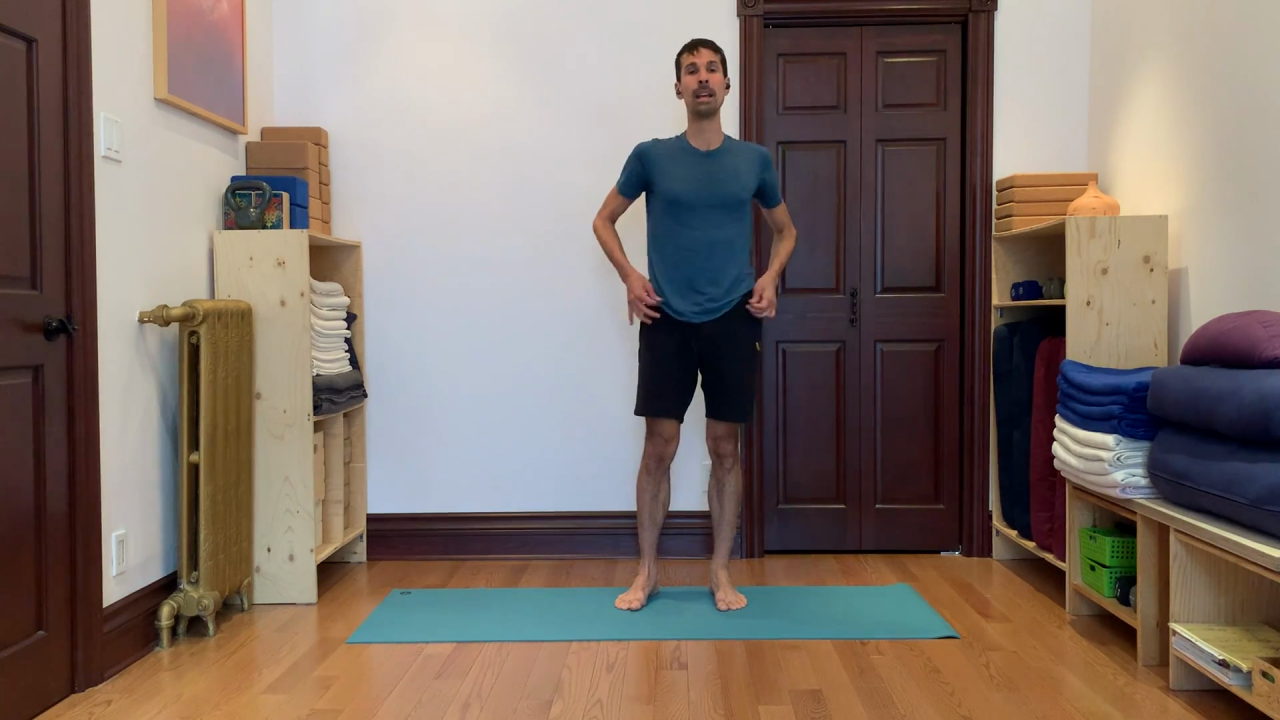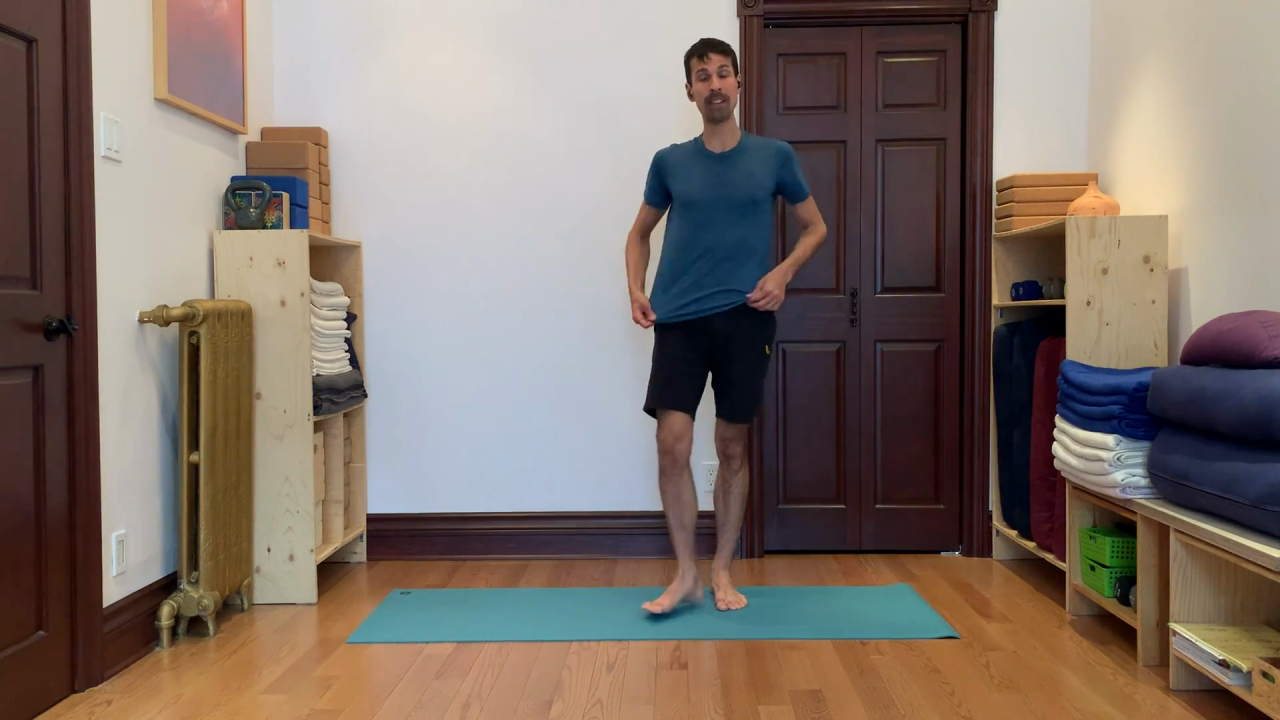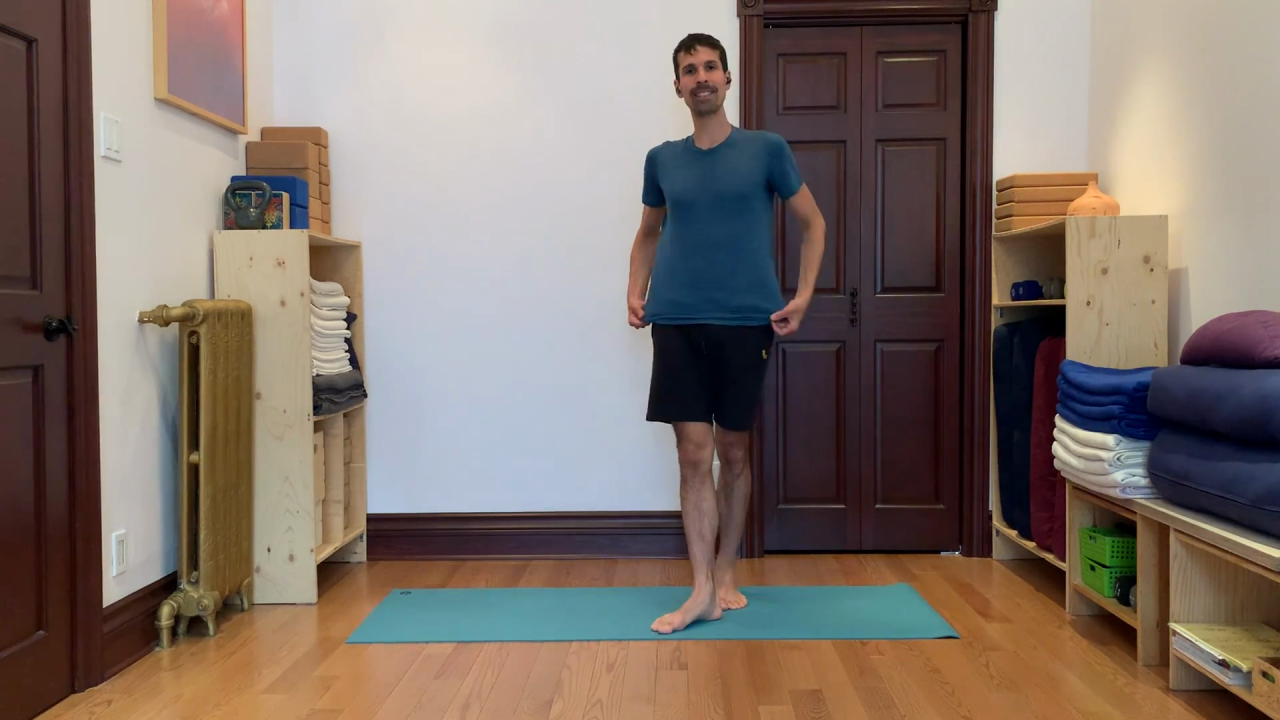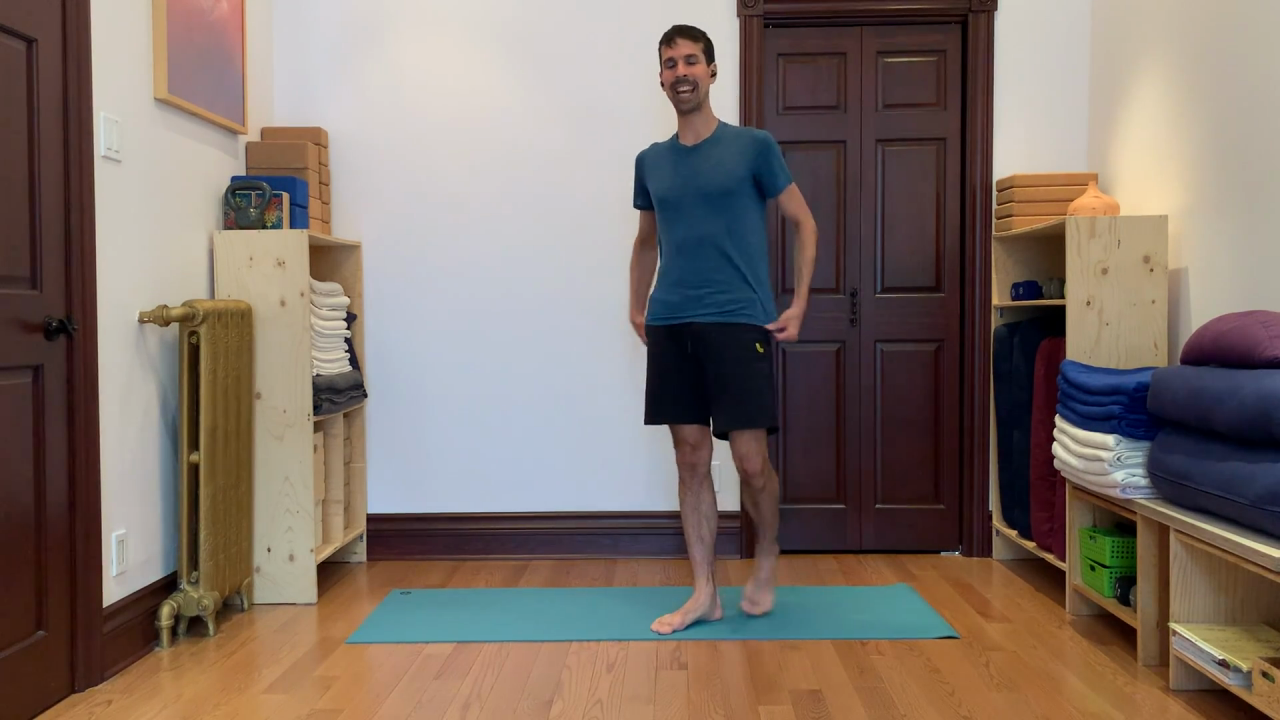
dt=0.4s
person 1, frame 1
left shoulder: (756, 160)
right shoulder: (651, 155)
left elbow: (785, 230)
right elbow: (603, 220)
left wrist: (771, 278)
right wrist: (630, 276)
left hip: (733, 320)
right hip: (668, 321)
left knee: (725, 447)
right knee: (659, 446)
left ankle: (720, 571)
right ankle: (647, 570)
person 1, frame 2
left shoulder: (775, 156)
right shoulder: (669, 162)
left elbow: (815, 226)
right elbow: (639, 232)
left wrist: (783, 271)
right wrist: (636, 290)
left hip: (745, 320)
right hip: (680, 322)
left knee: (733, 449)
right knee: (672, 444)
left ankle: (722, 570)
right ankle: (685, 573)
person 1, frame 3
left shoulder: (766, 149)
right shoulder: (661, 160)
left elbow: (812, 221)
left wrist: (803, 294)
right wrist: (635, 291)
left hip: (744, 324)
right hip: (677, 324)
left knee: (733, 453)
right knee: (694, 455)
left ankle: (726, 571)
right ankle: (702, 590)
person 1, frame 4
left shoulder: (754, 146)
right shoulder: (650, 161)
left elbow: (804, 224)
left wrist: (798, 304)
right wrist: (637, 307)
left hip: (740, 323)
right hip: (671, 327)
left knee: (751, 461)
right knee: (691, 460)
left ankle: (767, 554)
right ankle: (704, 592)
